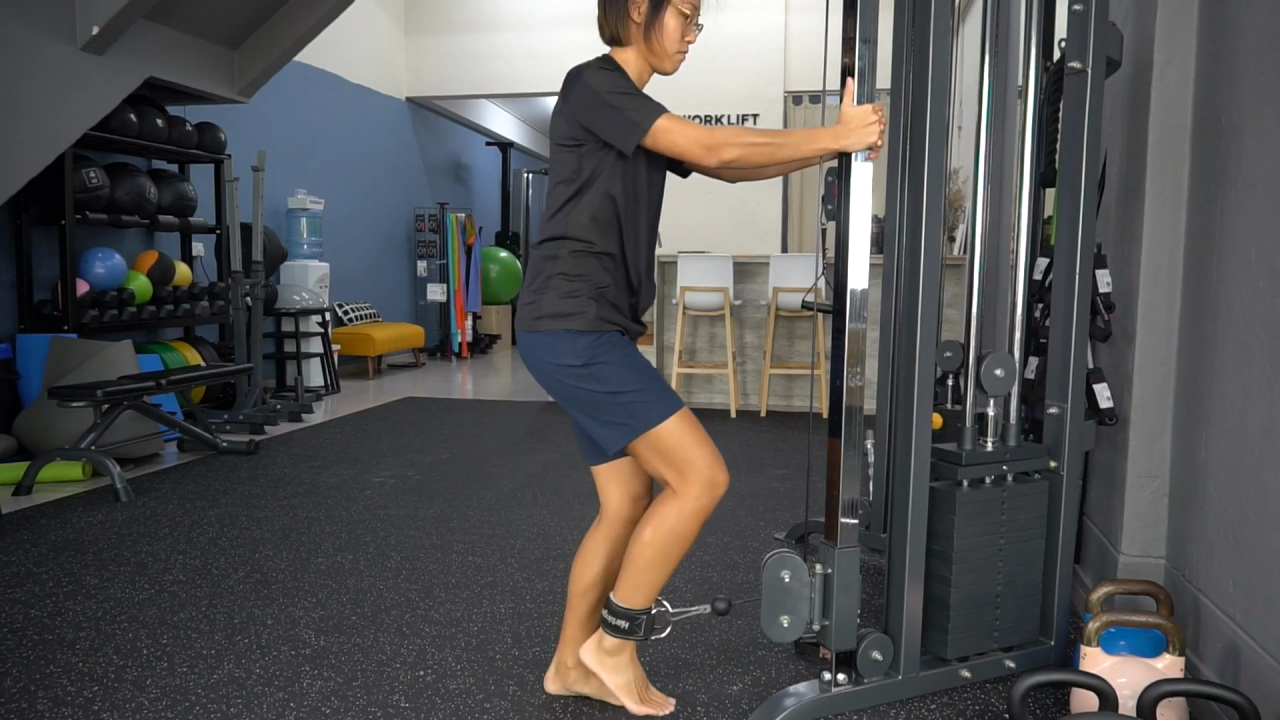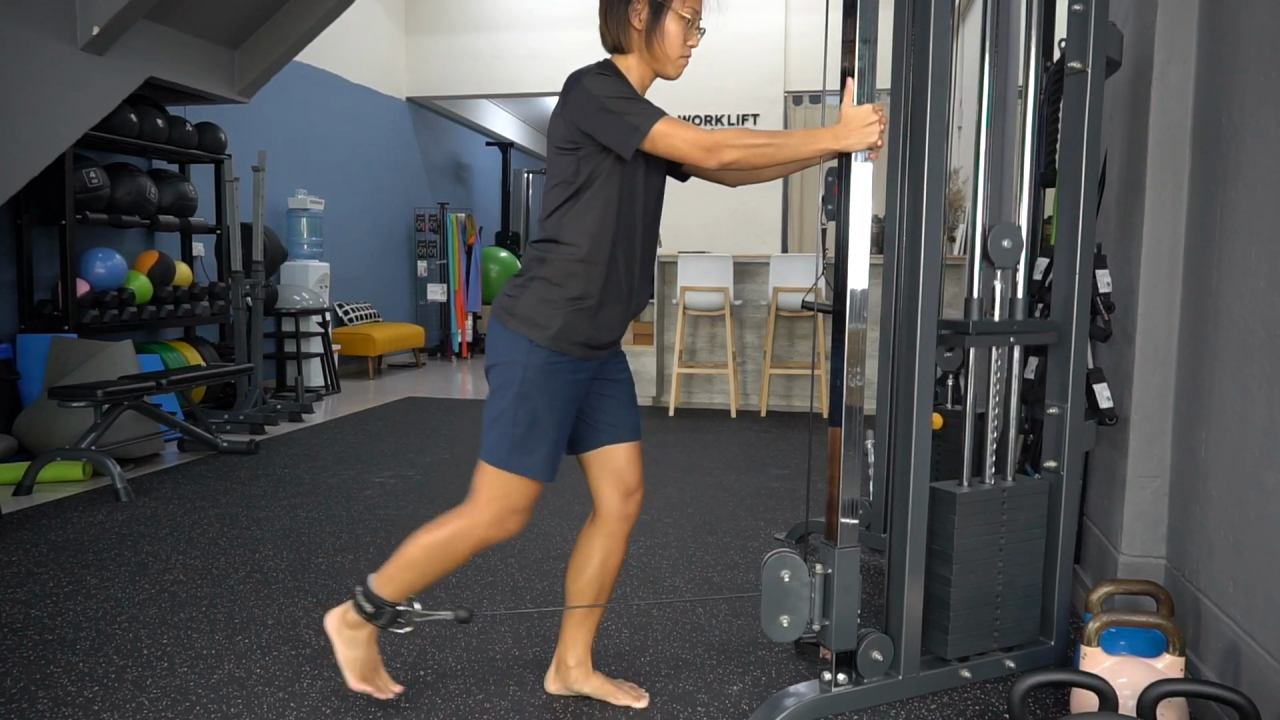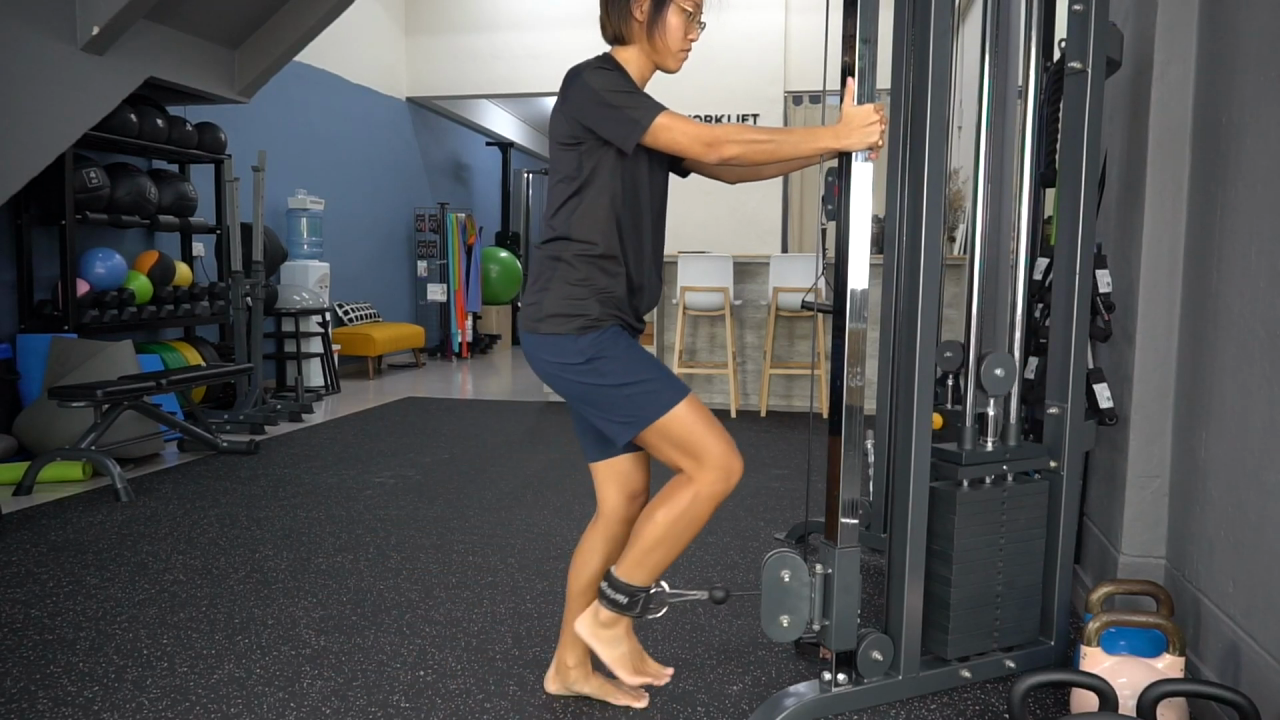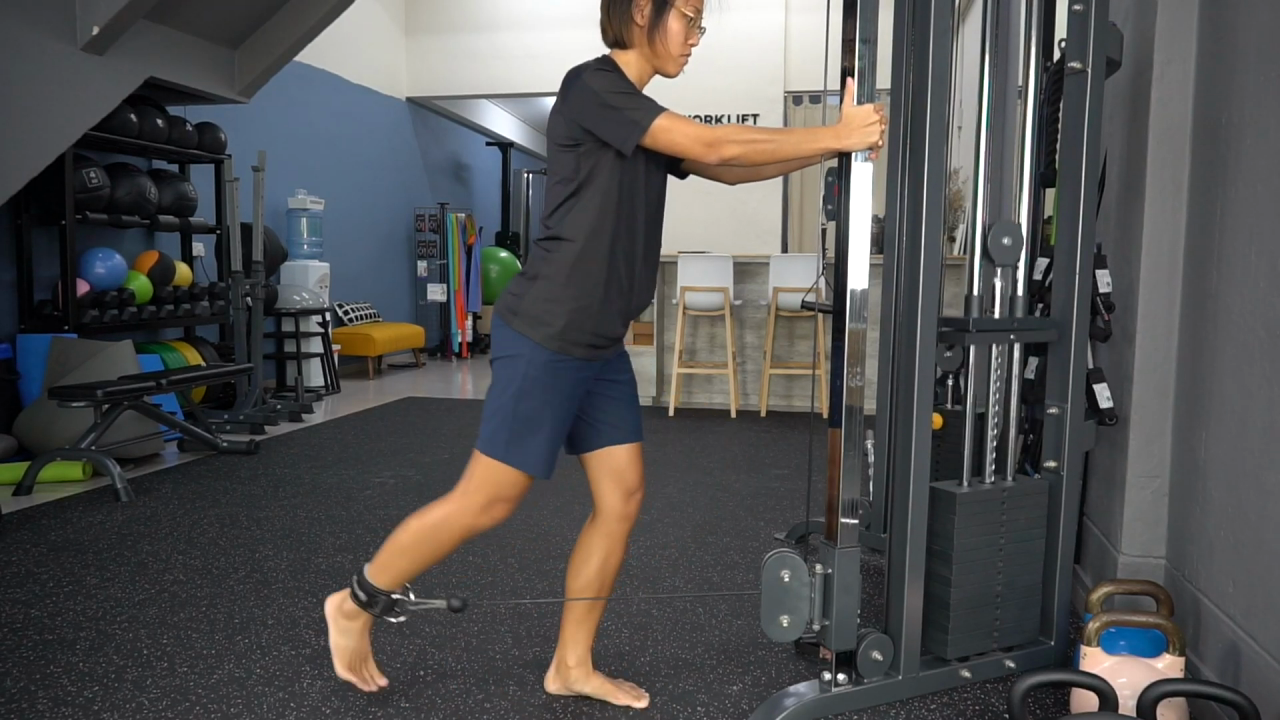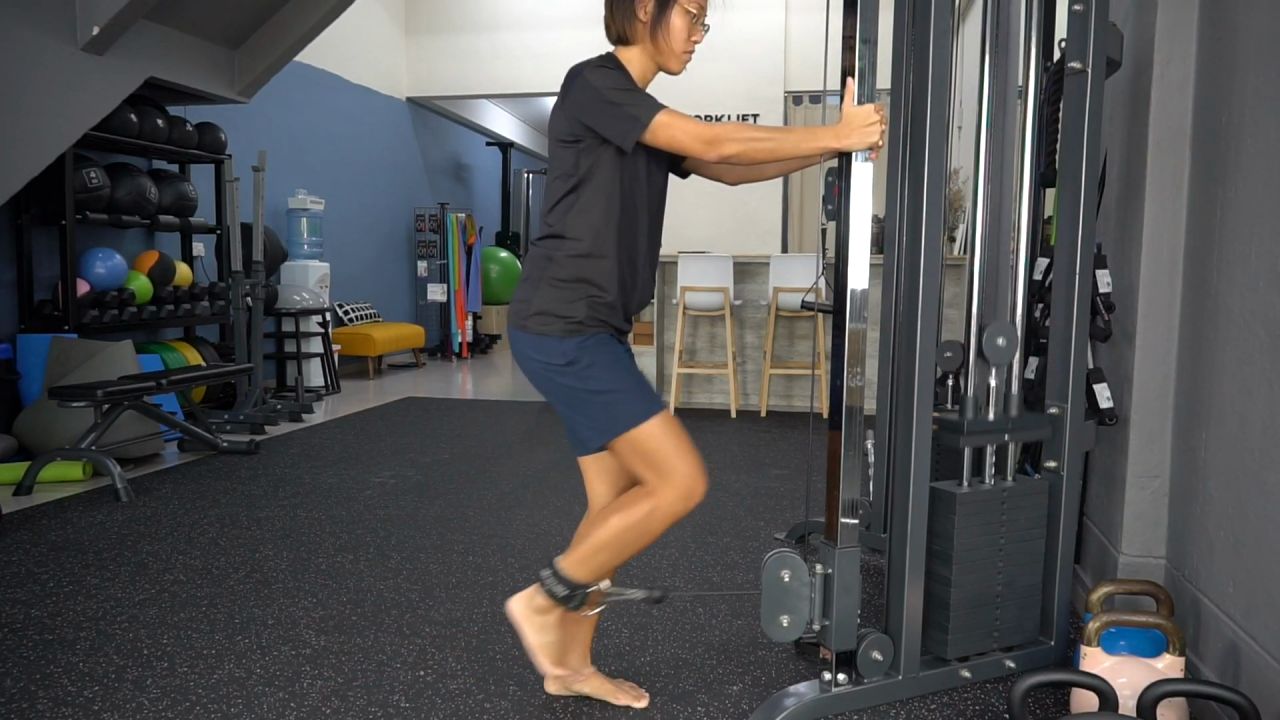
dt=1s
person 1, frame 1
left shoulder: (636, 111)
right shoulder: (591, 85)
left elbow: (726, 169)
right elbow: (712, 149)
left wrist: (834, 141)
right wrist: (835, 137)
left hip: (598, 330)
right hip: (570, 328)
left knee: (629, 502)
right knee: (700, 479)
left ankle: (573, 662)
right ankle: (615, 641)
person 1, frame 2
left shoulder: (641, 117)
right shoulder: (592, 91)
left elbow: (726, 172)
right elbow: (711, 150)
left wrist: (829, 145)
right wrist: (832, 137)
left hip: (595, 343)
right hip: (541, 337)
left knee: (620, 498)
right knee: (497, 513)
left ankle: (573, 666)
right ankle: (360, 616)
person 1, frame 3
left shoulder: (639, 112)
right shoulder: (592, 84)
left elbow: (727, 168)
right elbow: (712, 147)
left wrist: (836, 141)
right wrist: (834, 136)
left hip: (599, 330)
right hip: (573, 327)
left knee: (626, 499)
right knee: (715, 466)
left ankle: (572, 665)
right ankle: (609, 614)
person 1, frame 4
left shoulder: (642, 115)
right shoulder: (591, 87)
left elbow: (724, 170)
right elbow: (712, 146)
left wrist: (831, 144)
right wrist: (832, 136)
left hip: (598, 343)
right hip: (546, 335)
left knee: (622, 498)
right knee: (485, 502)
left ankle: (572, 665)
right ankle: (354, 607)
person 1, frame 5
left shoulder: (644, 113)
right shoulder: (594, 83)
left elbow: (726, 169)
right elbow: (713, 145)
left wrist: (834, 143)
right wrist: (834, 136)
left hip: (592, 331)
right hip: (561, 328)
left knee: (617, 499)
right knee: (678, 482)
left ankle: (570, 665)
right ankle: (545, 599)
